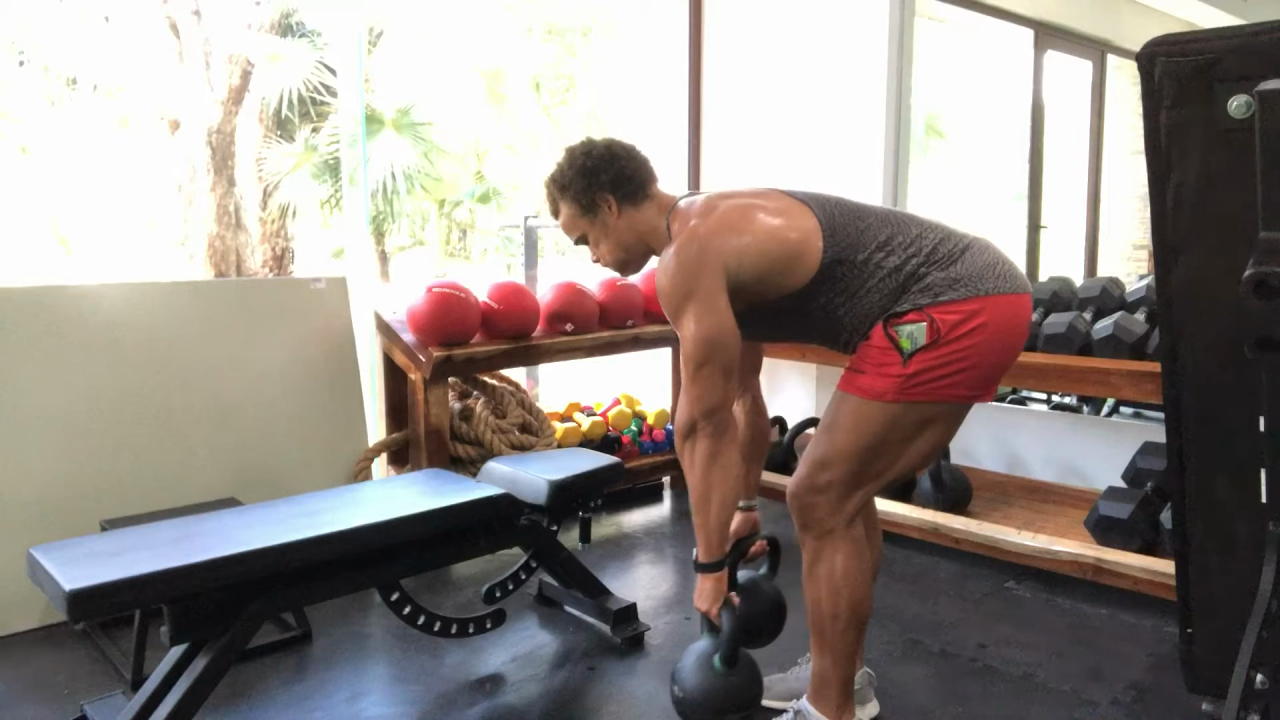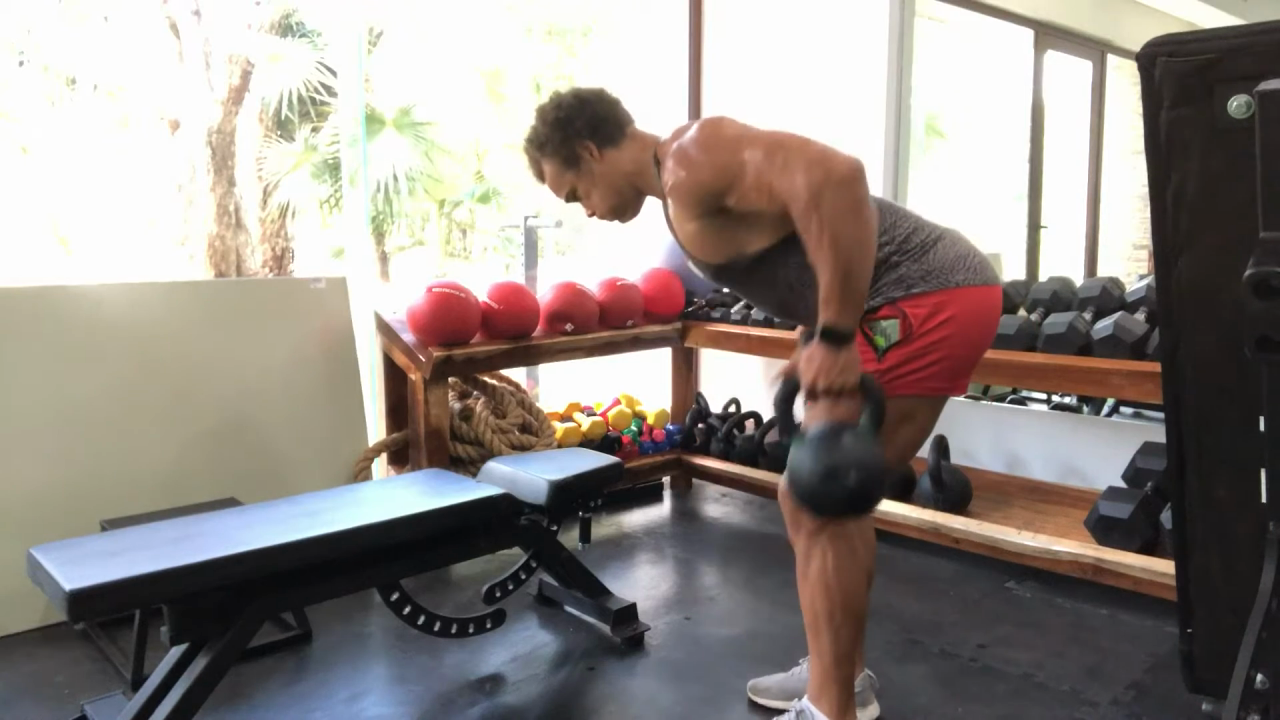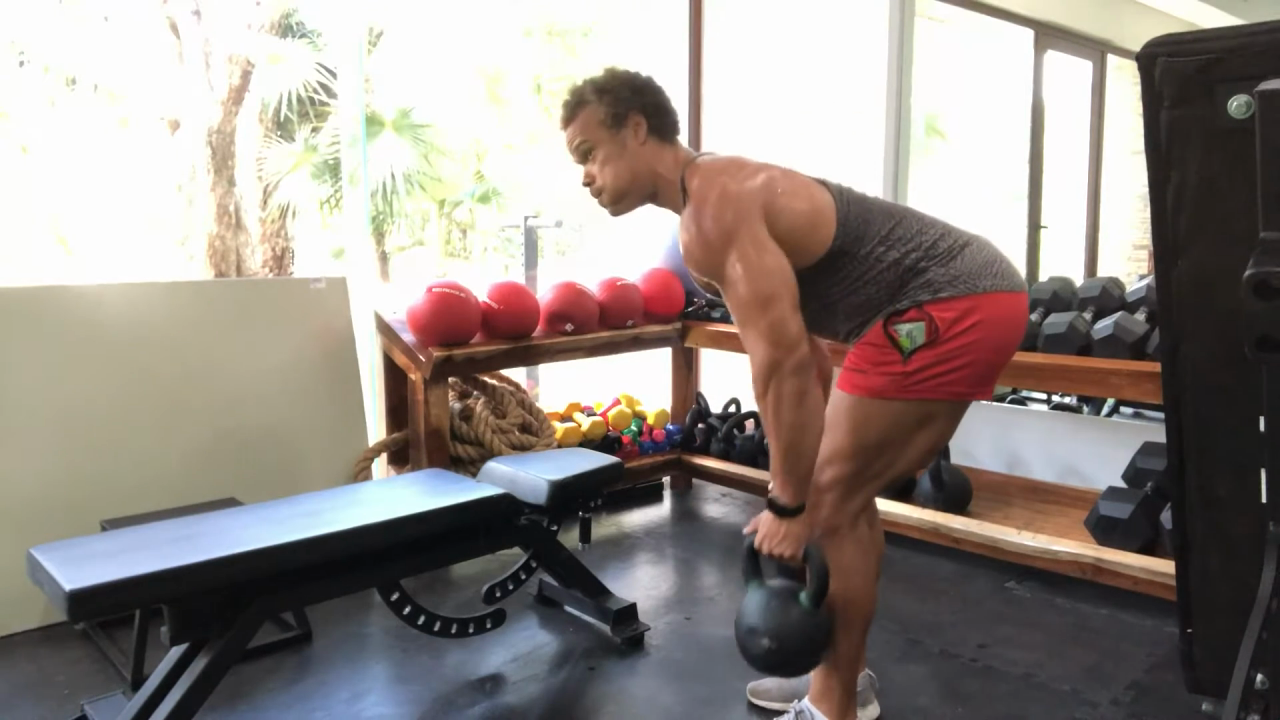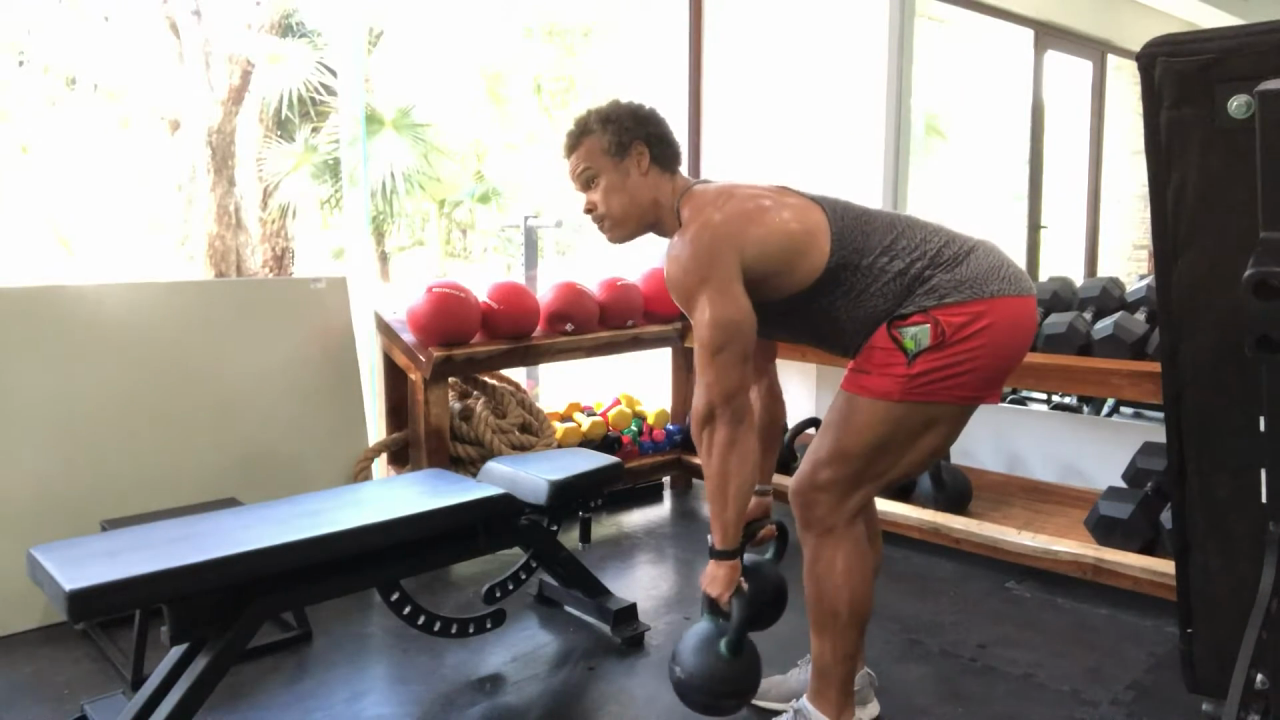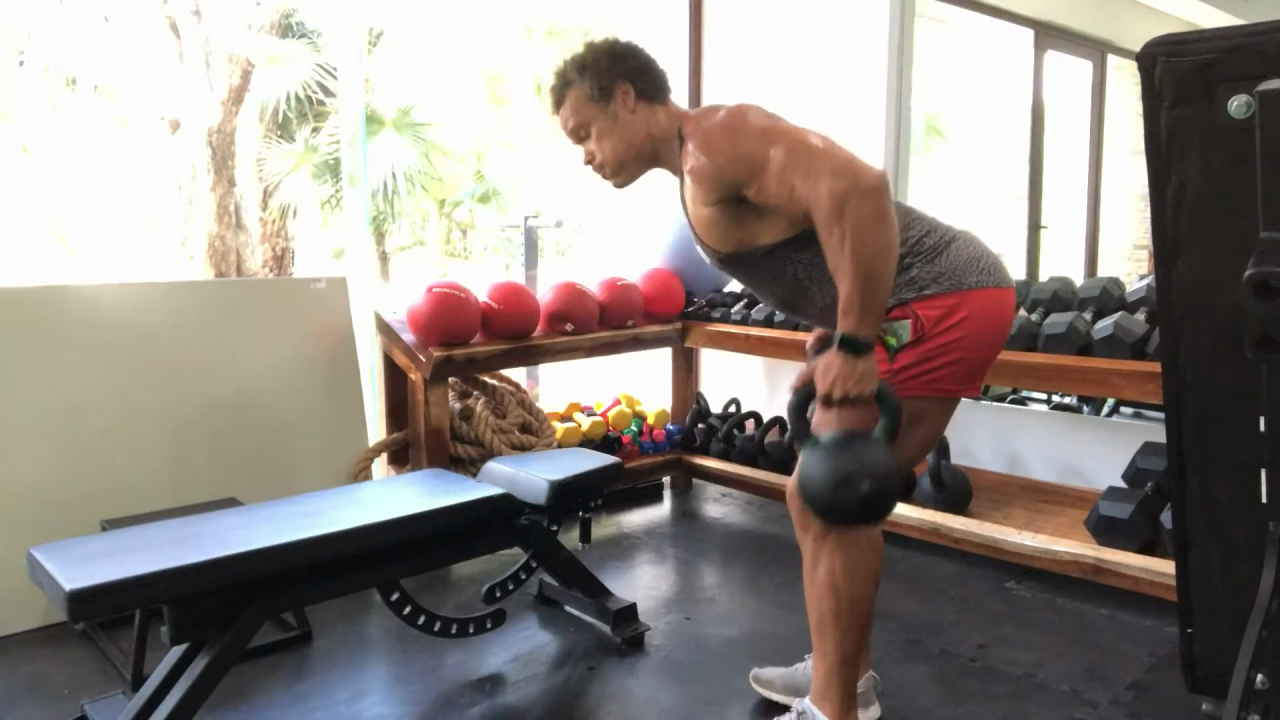
dt=1s
person 1, frame 1
left shoulder: (687, 258)
right shoulder: (711, 231)
left elbow: (701, 424)
right elbow: (741, 396)
left wrist: (709, 564)
right wrist: (744, 506)
left hip: (956, 309)
right hip: (977, 296)
left knee: (821, 502)
right knee: (840, 490)
person 1, frame 2
left shoulder: (690, 163)
right shoulder: (691, 181)
left elbow: (836, 177)
left wrist: (834, 340)
right wrist: (826, 338)
left hip: (926, 300)
right hip: (943, 290)
left knee: (812, 500)
person 1, frame 3
left shoulder: (712, 212)
right shoulder: (721, 194)
left elbow: (780, 365)
right elbow: (800, 346)
left wrist: (786, 505)
right wrist: (796, 481)
left hip: (952, 307)
right hip: (972, 294)
left knee: (829, 500)
right knee: (840, 492)
person 1, frame 4
left shoulder: (699, 244)
right shoulder: (722, 225)
left elbow: (720, 411)
right elbow: (755, 388)
left wrist: (724, 552)
right wrist: (752, 501)
left hip: (962, 313)
right hip: (980, 299)
left knee: (823, 501)
right knee: (841, 492)
person 1, frame 5
left shoulder: (715, 145)
right shoulder: (704, 163)
left elbow: (856, 193)
left wrist: (853, 348)
right wrist: (842, 335)
left hip: (939, 303)
right hip: (955, 290)
